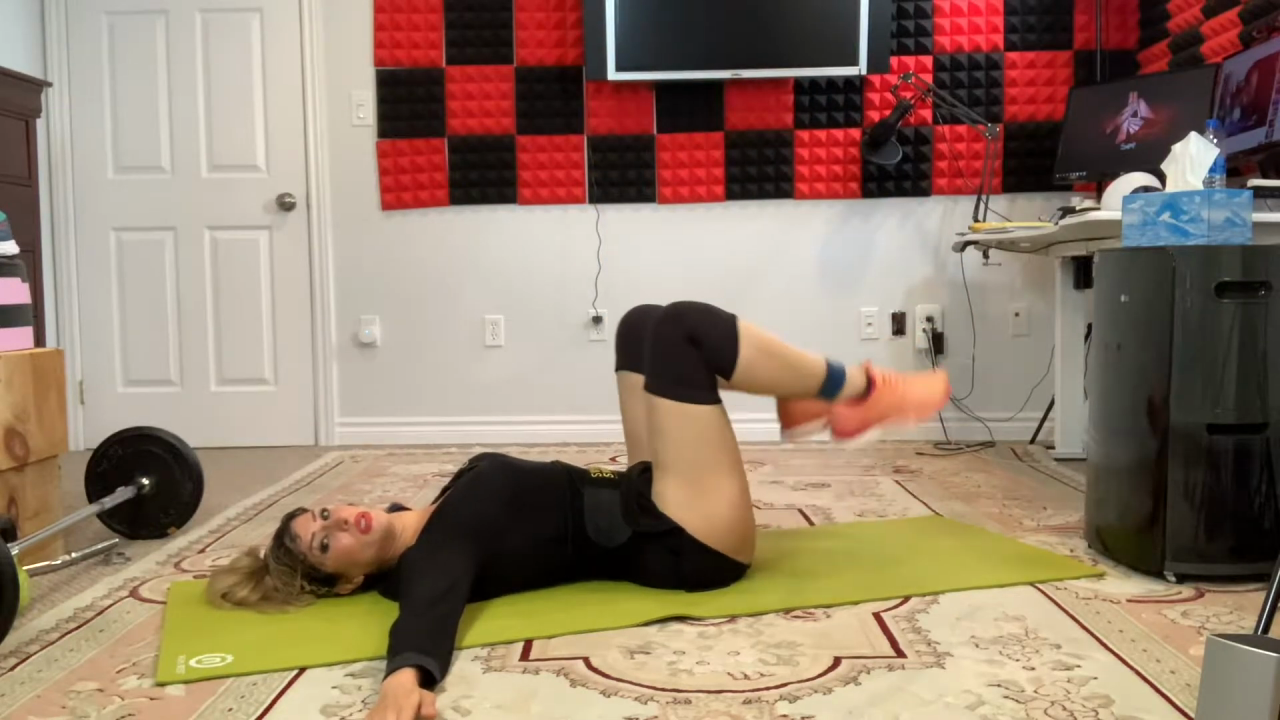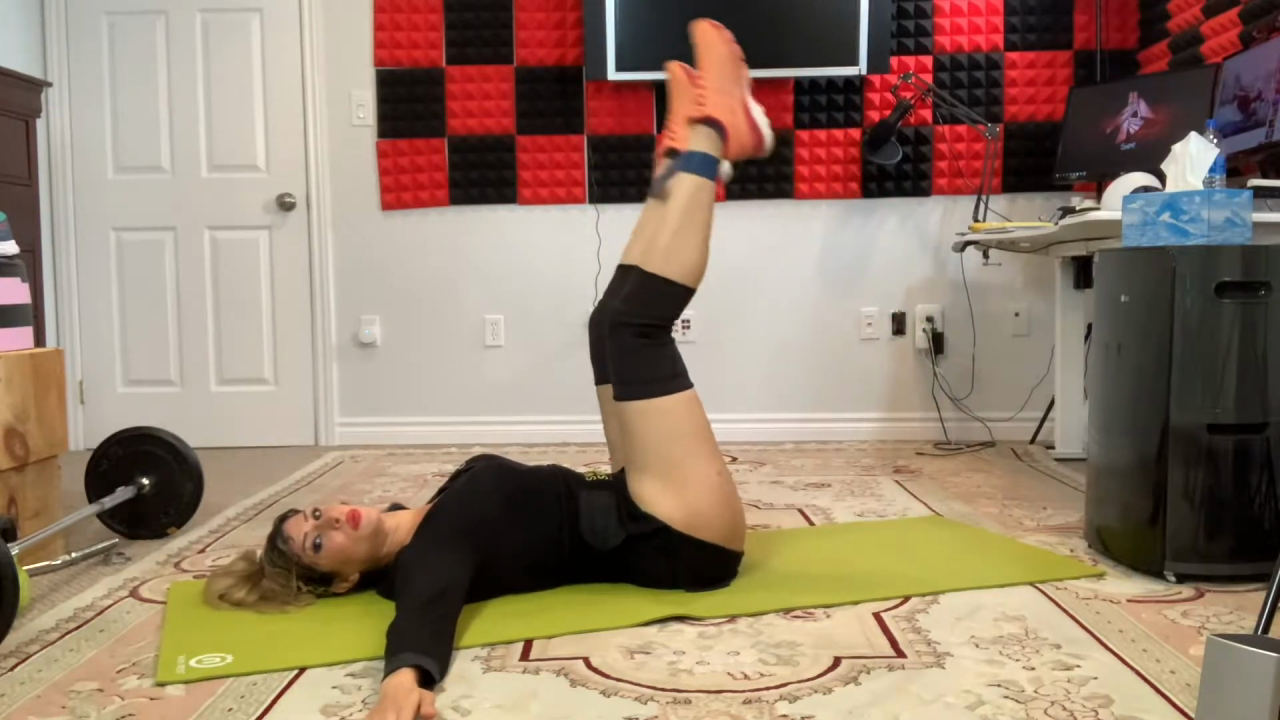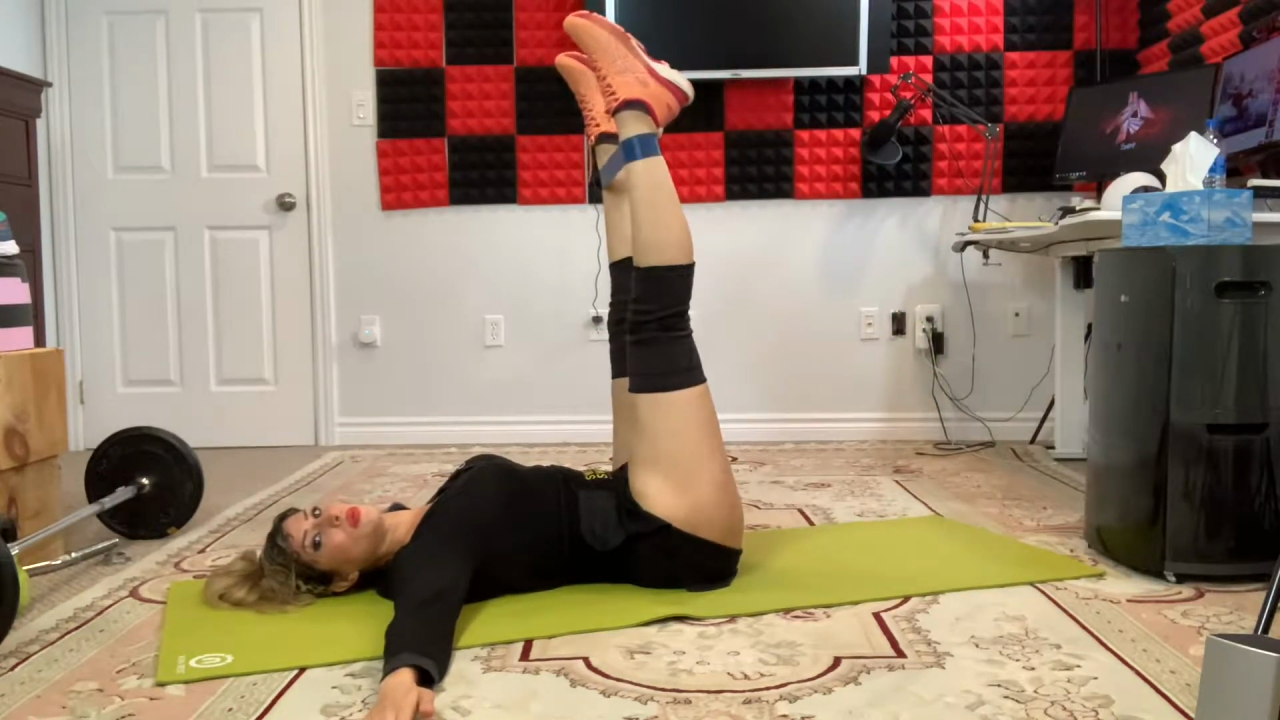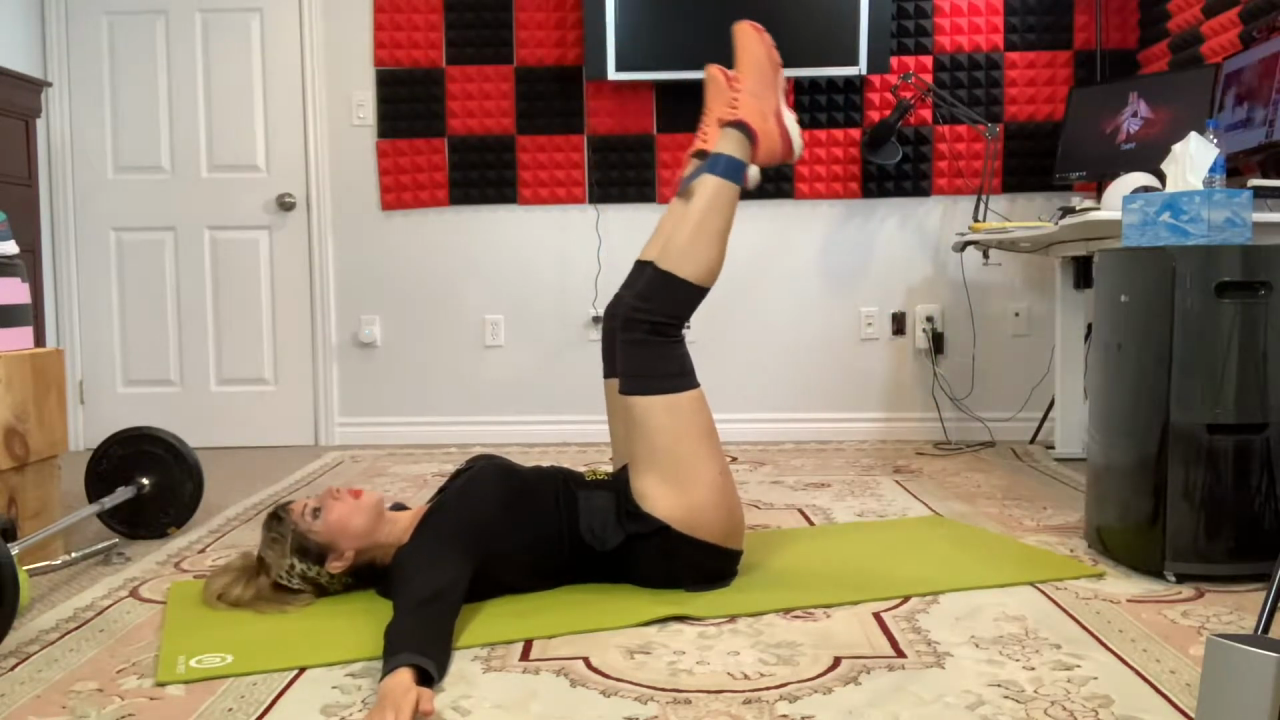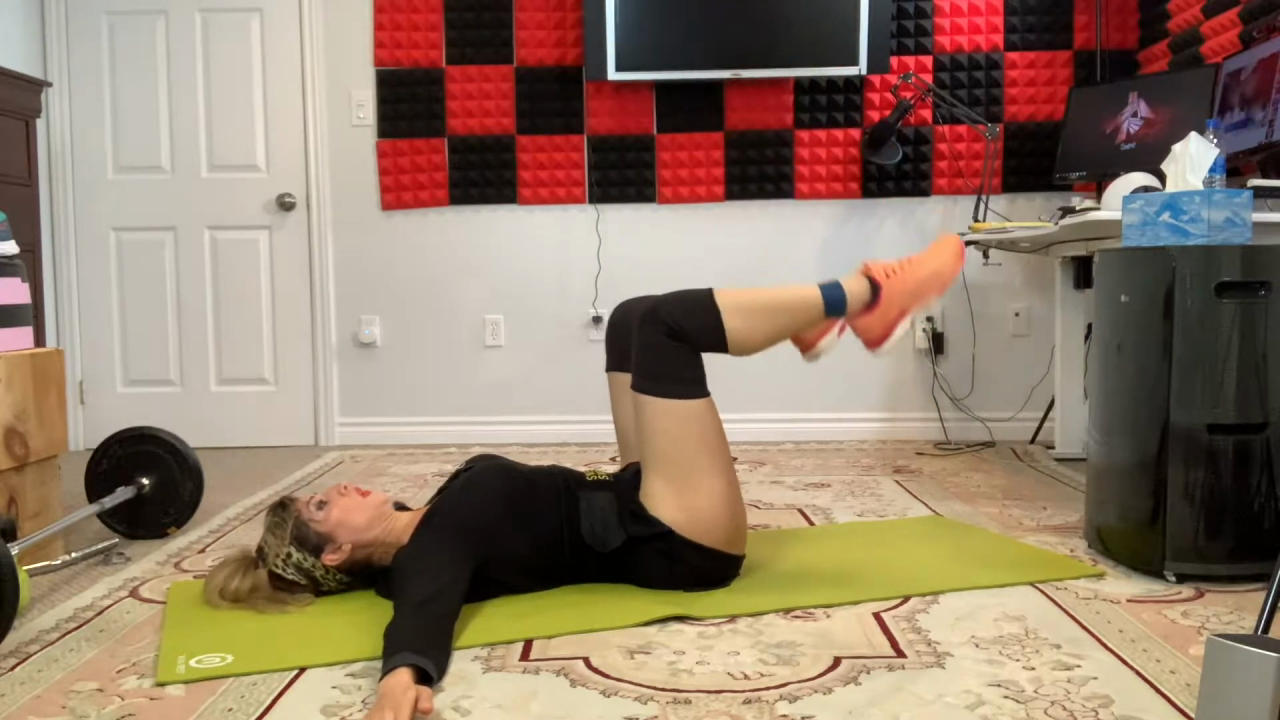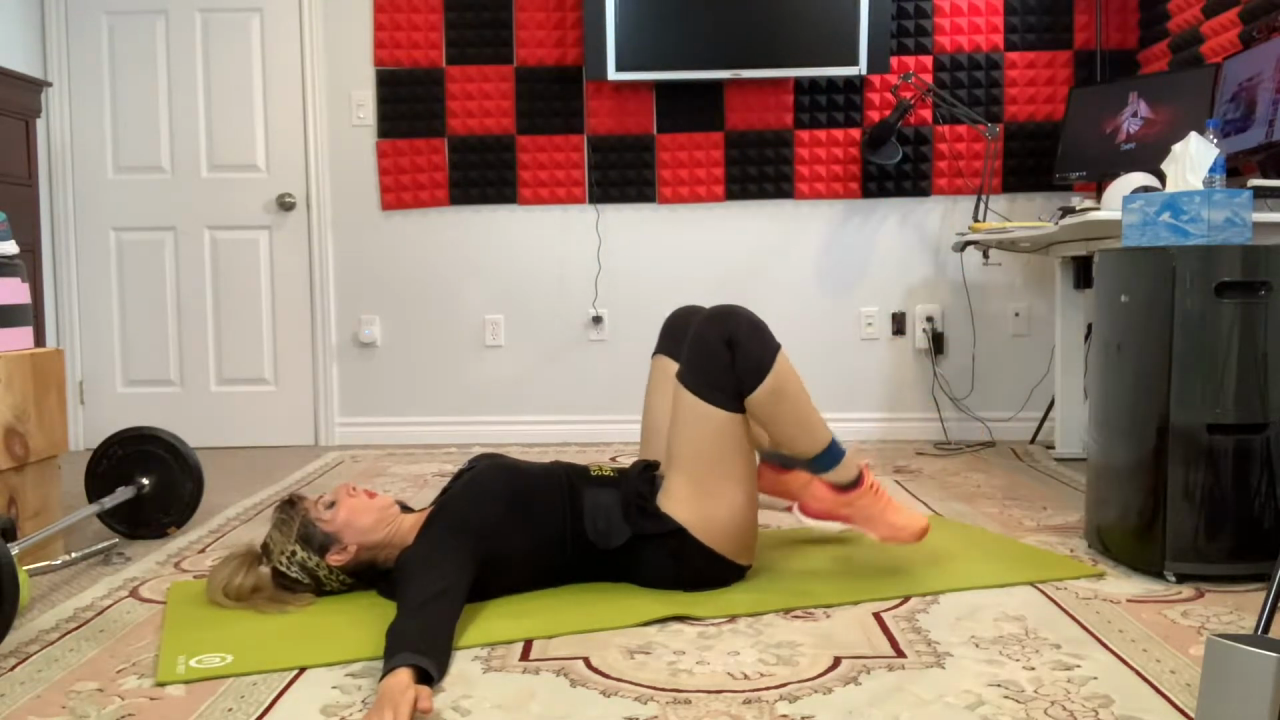
dt=0.5s
person 1, frame 1
left shoulder: (425, 521)
right shoulder: (424, 562)
right elbow: (427, 616)
left hip: (637, 509)
right hip: (685, 547)
left knee: (646, 324)
right knee: (680, 327)
left ankle: (819, 395)
right ankle: (857, 391)
person 1, frame 2
left shoulder: (423, 521)
right shoulder: (422, 564)
right elbow: (426, 615)
left hip: (642, 525)
right hip: (685, 544)
left knee: (621, 325)
right knee: (628, 326)
left ankle: (685, 155)
right ankle: (710, 137)
person 1, frame 3
left shoulder: (420, 525)
right shoulder: (418, 563)
right elbow: (425, 610)
left hip: (630, 514)
right hip: (679, 542)
right knee: (655, 319)
left ankle: (615, 135)
right ankle: (633, 118)
person 1, frame 4
left shoulder: (423, 529)
right shoulder: (418, 563)
right elbow: (423, 613)
left hip: (628, 513)
right hip: (679, 545)
left knee: (638, 321)
right knee: (641, 321)
right ankle: (738, 138)
person 1, frame 5
left shoulder: (418, 531)
right shoulder: (419, 563)
right elbow: (425, 614)
left hip: (635, 513)
right hip: (680, 541)
left knee: (638, 322)
right knee: (659, 324)
left ankle: (810, 315)
right ankle: (865, 298)
person 1, frame 6
left shoulder: (419, 531)
right shoulder: (424, 562)
right elbow: (427, 613)
left hip: (640, 496)
right hip: (682, 542)
left knee: (692, 324)
right knee: (727, 332)
left ankle: (788, 472)
right ankle: (849, 488)
